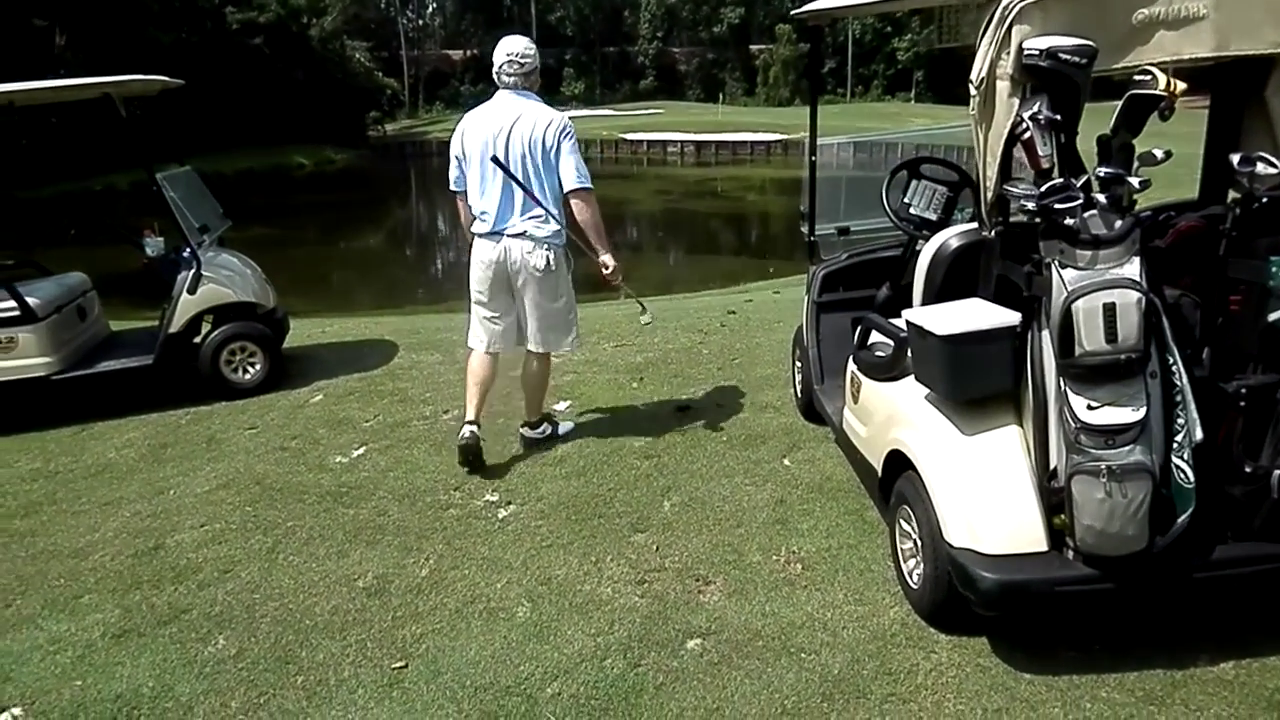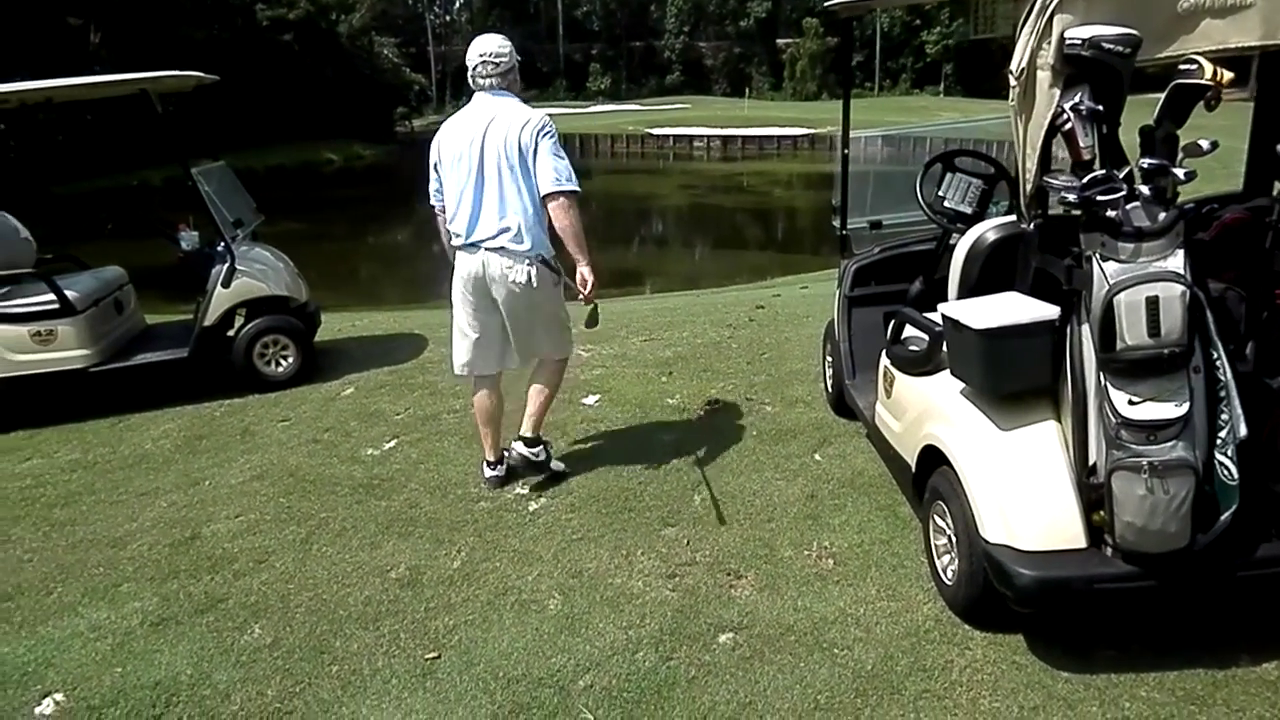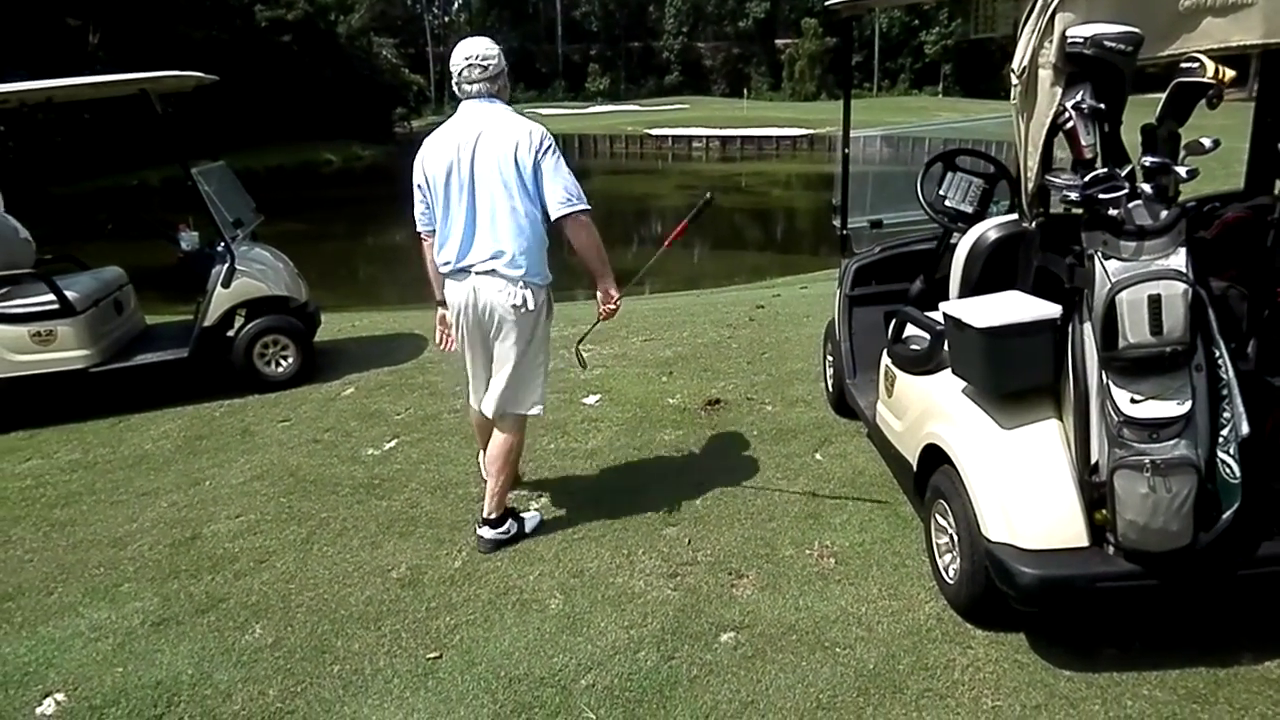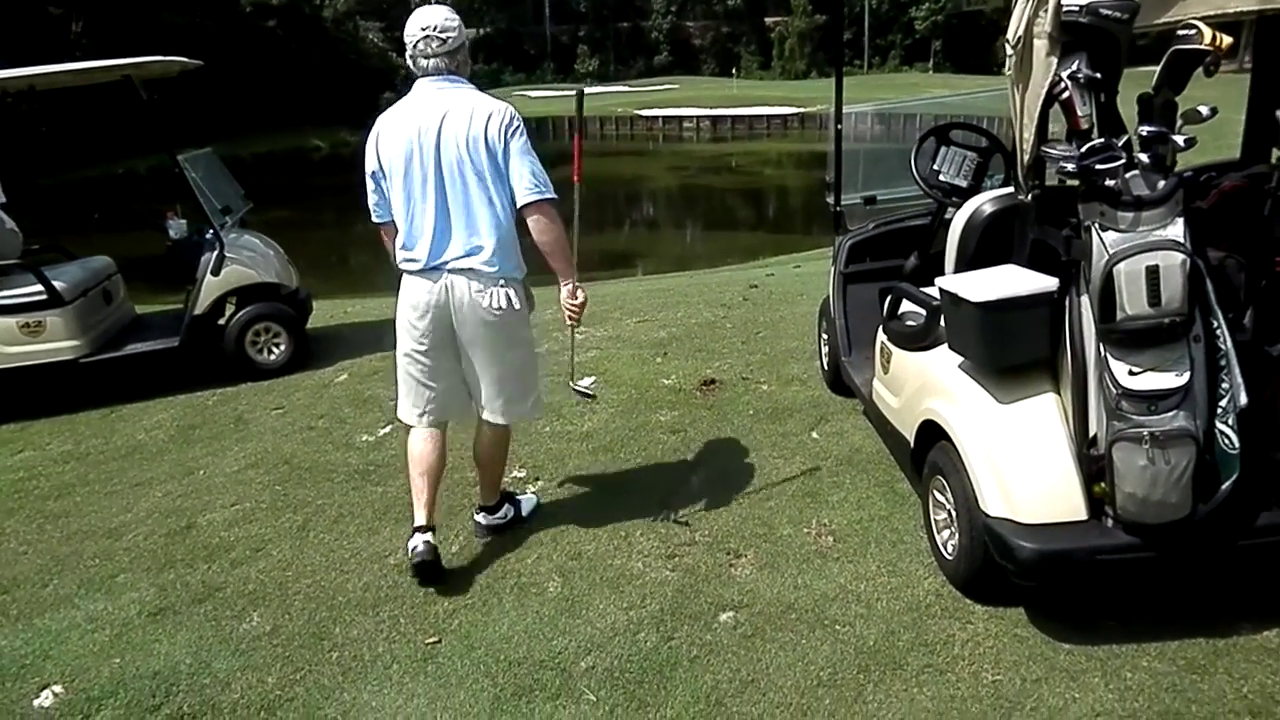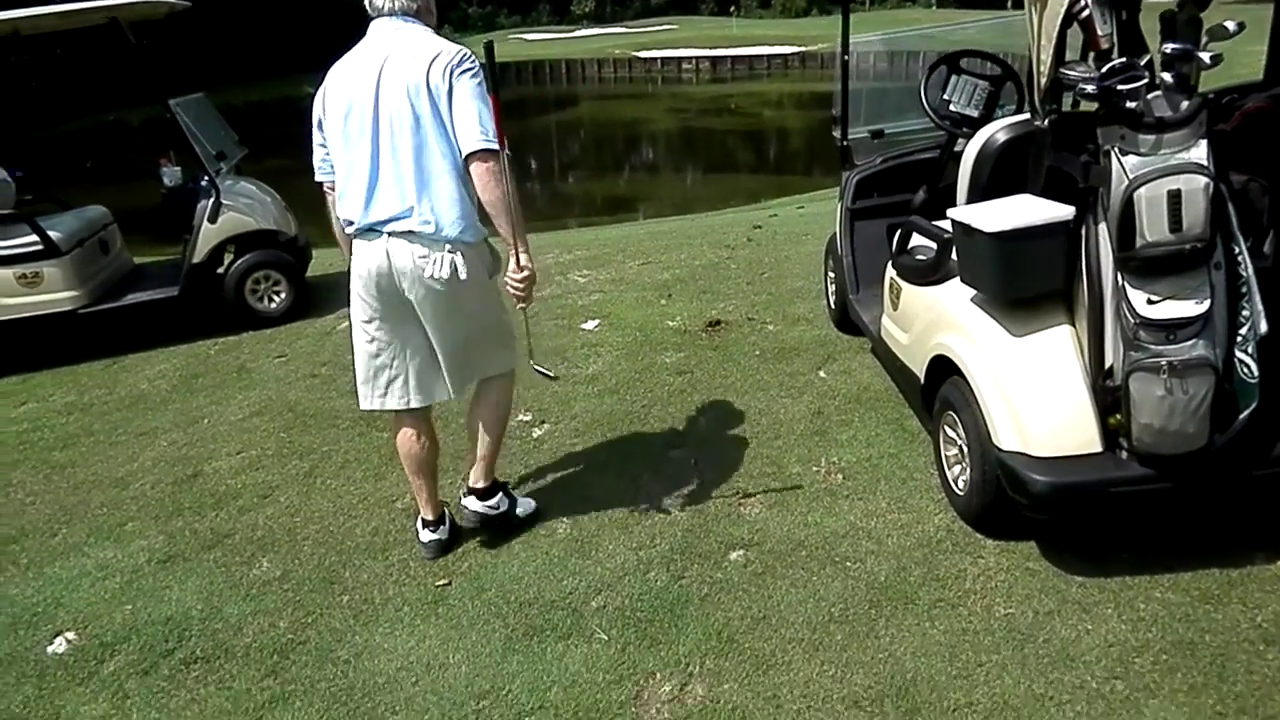
dt=0.5s
person 1, frame 1
left shoulder: (469, 123)
right shoulder: (552, 123)
left elbow: (462, 196)
right elbow: (578, 195)
right wrist: (603, 251)
left hip: (487, 247)
right hip: (537, 248)
left knee: (484, 342)
right knee: (539, 343)
left ankle: (470, 424)
right ankle: (534, 424)
person 1, frame 2
left shoulder: (448, 131)
right shoulder: (532, 123)
left elbow: (442, 211)
right elbow: (559, 200)
right wrist: (581, 261)
left hip: (470, 263)
right hip: (522, 262)
left knee: (484, 369)
right knee: (552, 353)
left ankle: (494, 461)
right ankle: (529, 440)
person 1, frame 3
left shoulder: (432, 146)
right shoulder: (528, 135)
left elbow: (429, 237)
right elbow: (573, 217)
left wrist: (443, 302)
right wrist: (605, 280)
left hip: (461, 287)
right hip: (516, 288)
left knee: (483, 393)
right knee: (511, 406)
left ankle: (492, 468)
right ankle: (494, 518)
person 1, frame 4
left shoulder: (386, 126)
right shoulder: (495, 116)
left elbow: (385, 224)
right elbow: (537, 209)
right wrist: (569, 280)
left hip: (421, 289)
right hip: (489, 284)
left knee: (426, 416)
right knee: (498, 408)
left ankle: (423, 533)
right ankle: (493, 507)
person 1, frame 5
left shoulder: (337, 77)
right shoulder: (448, 59)
left elbow: (330, 189)
right elbow: (482, 161)
right wrist: (515, 247)
left hip: (370, 255)
right hip: (443, 250)
left knee: (405, 399)
right knee: (494, 367)
left ankle: (432, 521)
right ankle: (482, 491)
